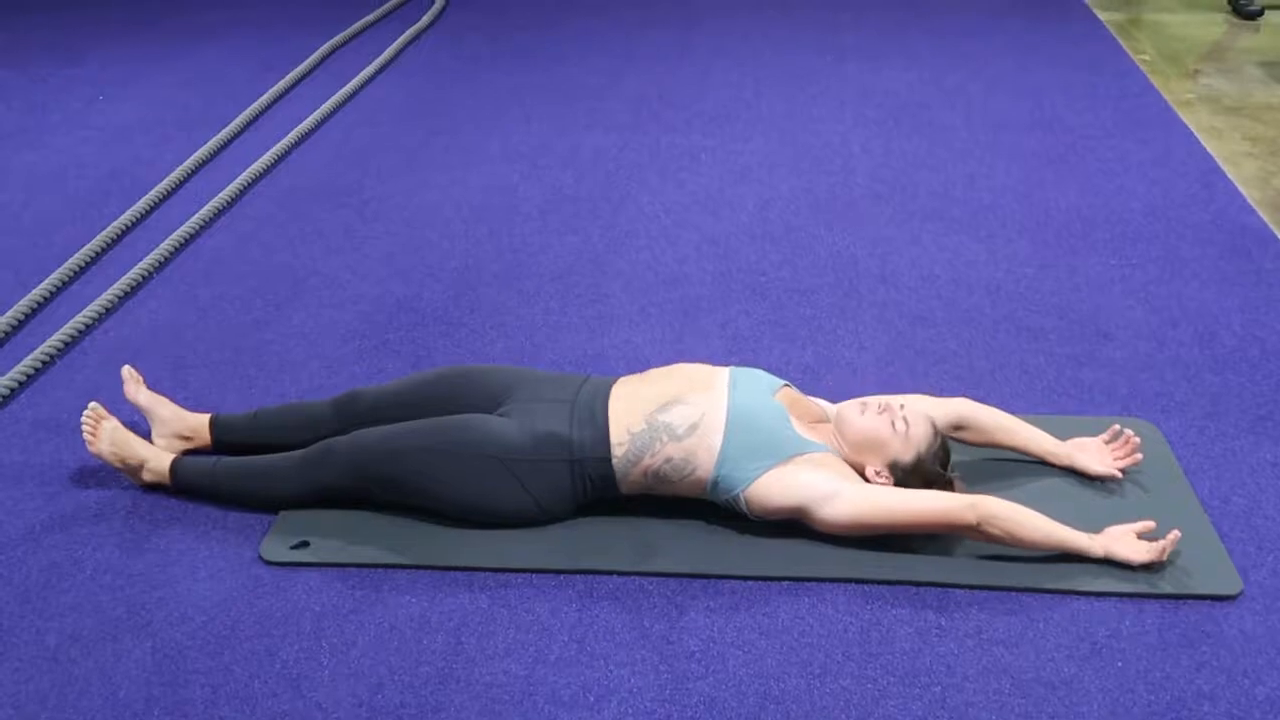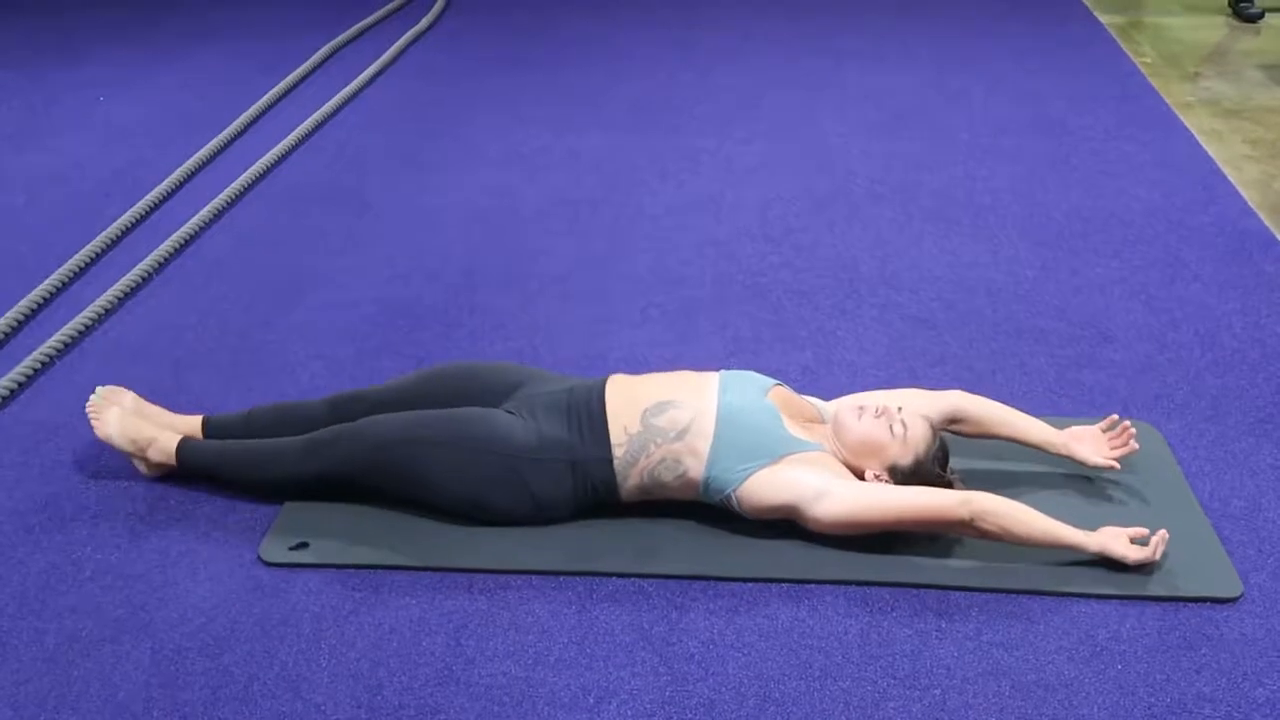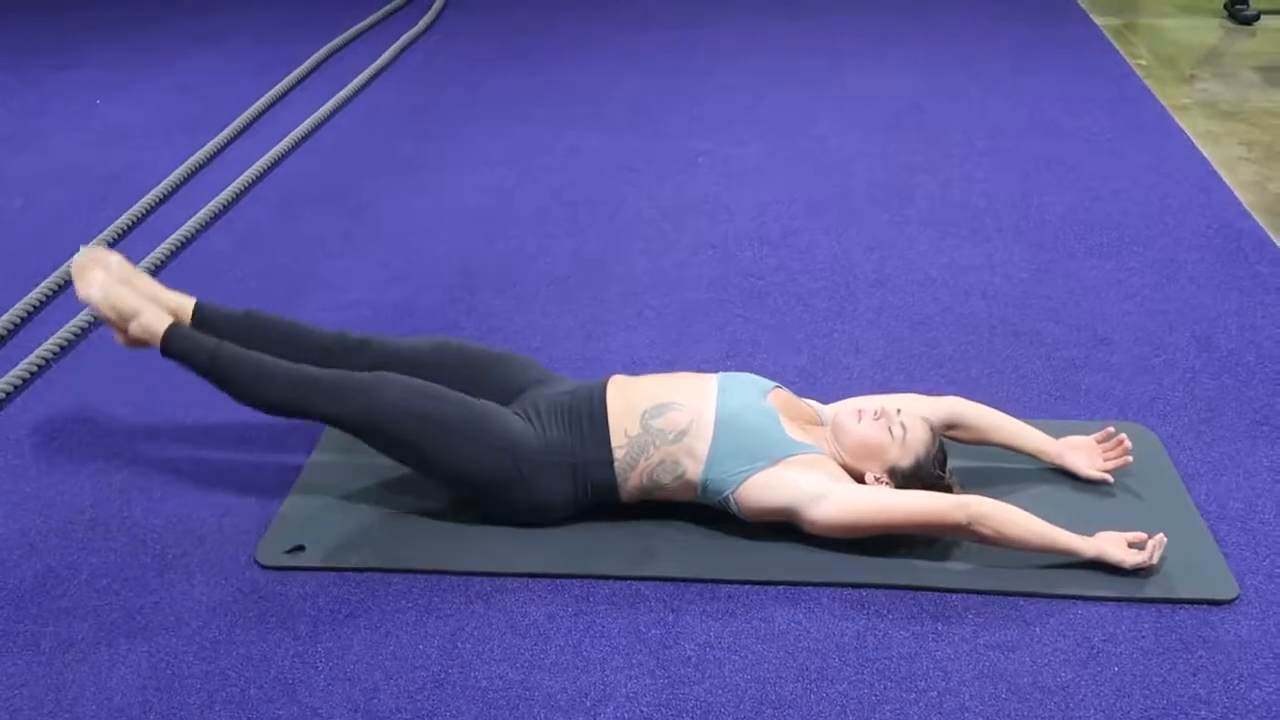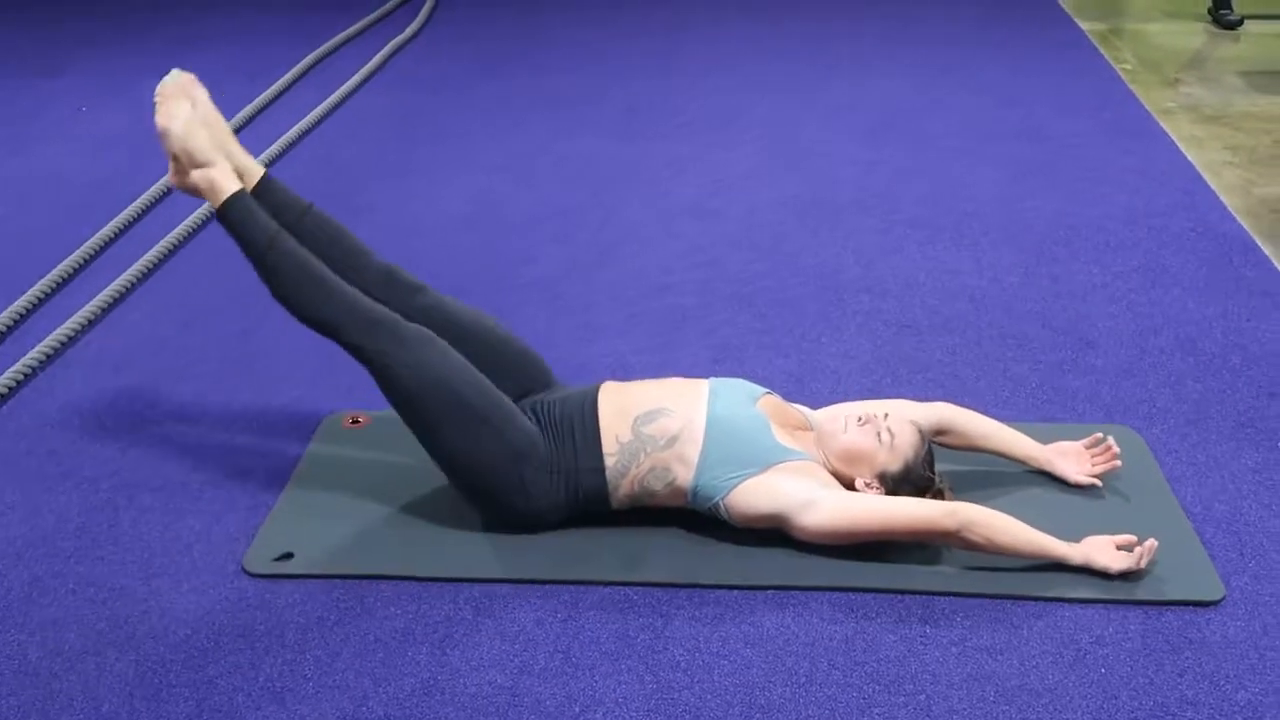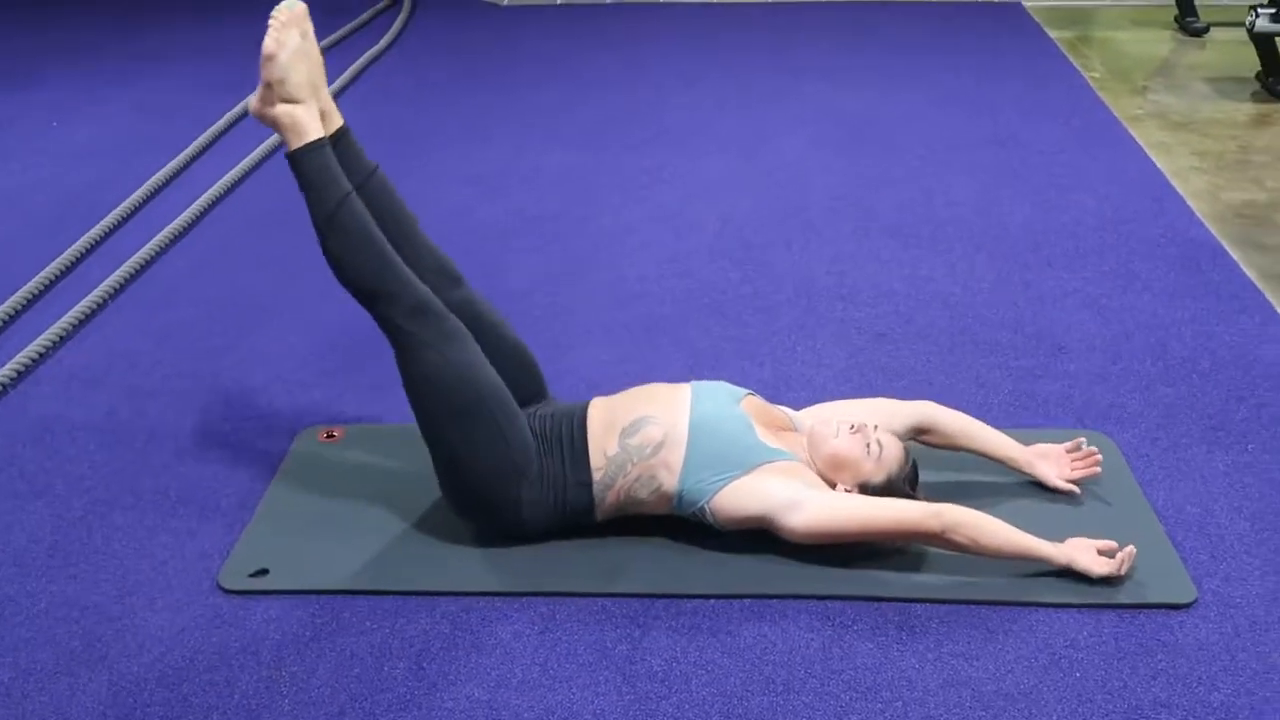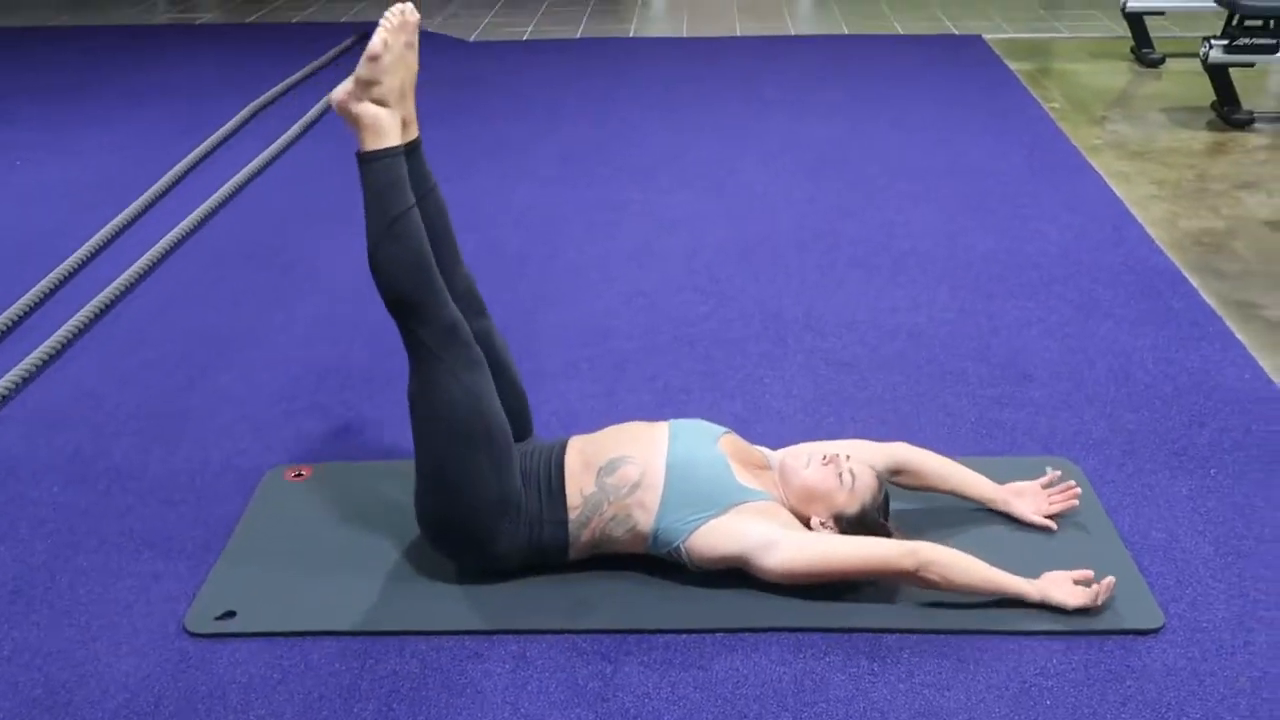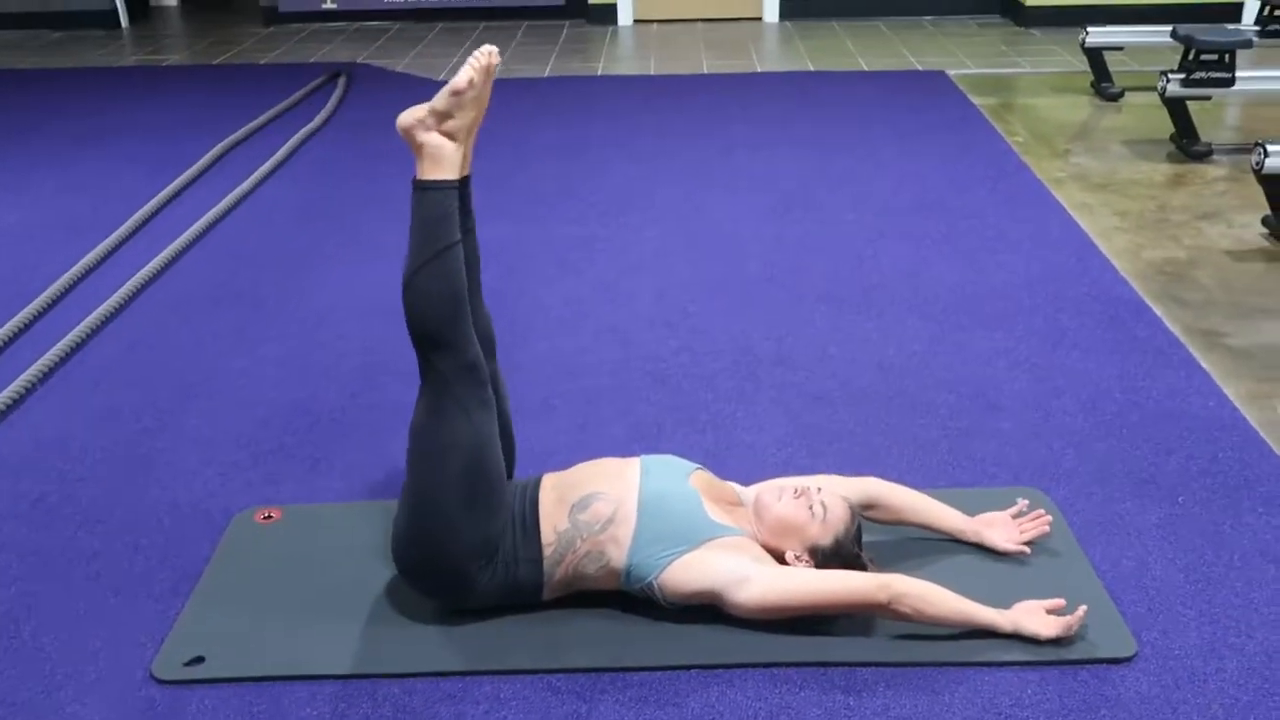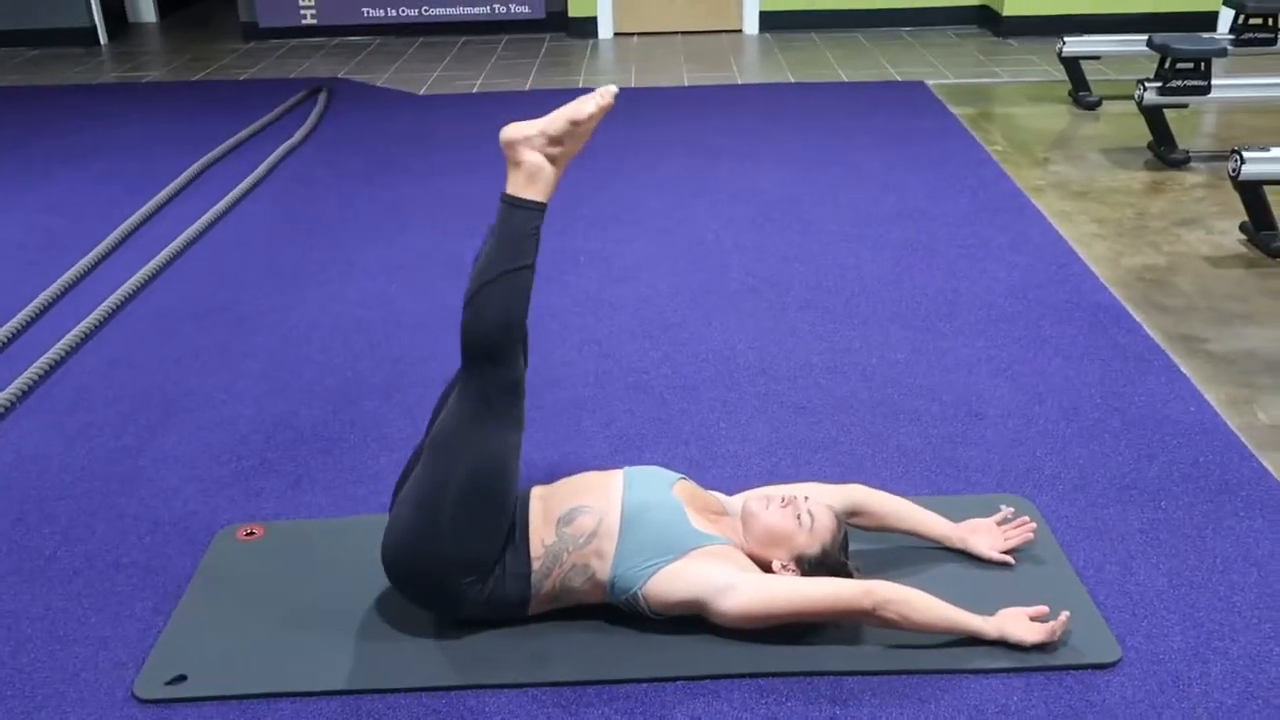
dt=0.5s
person 1, frame 1
left shoulder: (821, 489)
right shoulder: (822, 414)
left elbow: (971, 513)
right elbow: (959, 408)
left wrist: (1101, 546)
right wrist: (1065, 449)
left hip: (549, 466)
right hip: (568, 396)
left knee: (340, 468)
right knee: (362, 408)
left ankle: (161, 469)
right ankle: (194, 427)
person 1, frame 2
left shoulder: (820, 489)
right shoulder: (816, 413)
left elbow: (966, 509)
right elbow: (956, 398)
left wrist: (1097, 542)
right wrist: (1067, 442)
left hip: (549, 465)
right hip: (565, 396)
left knee: (341, 453)
right knee: (359, 408)
left ankle: (171, 452)
right ankle: (189, 424)
person 1, frame 3
left shoulder: (821, 494)
right shoulder: (824, 417)
left elbow: (965, 514)
right elbow: (955, 407)
left wrist: (1090, 549)
right wrist: (1060, 448)
left hip: (547, 471)
right hip: (569, 399)
left knee: (342, 395)
right knee: (378, 353)
left ankle: (157, 327)
right ankle: (171, 306)
person 1, frame 4
left shoulder: (809, 499)
right shoulder: (813, 425)
left elbow: (952, 521)
right elbow: (945, 411)
left wrist: (1077, 554)
right wrist: (1048, 458)
left hip: (534, 473)
right hip: (565, 405)
left knee: (379, 328)
right knee: (404, 300)
left ankle: (223, 186)
right ankle: (239, 174)
person 1, frame 5
left shoulder: (793, 500)
right shoulder: (794, 428)
left elbow: (939, 522)
right elbow: (922, 412)
left wrist: (1060, 555)
right wrist: (1026, 458)
left hip: (519, 490)
right hip: (544, 429)
left knee: (412, 308)
right knee: (434, 285)
left ankle: (302, 123)
person 1, frame 6
left shoulder: (767, 538)
right shoulder: (766, 467)
left elbow: (911, 560)
right elbow: (901, 451)
left wrist: (1034, 589)
right wrist: (1001, 496)
left hip: (493, 521)
right hip: (530, 468)
left knee: (436, 324)
left ankle: (380, 125)
person 1, frame 7
left shoulder: (741, 574)
right shoulder: (742, 504)
left elbow: (885, 592)
right elbow: (869, 488)
left wrist: (1007, 620)
right wrist: (972, 527)
left hip: (465, 559)
right hip: (500, 514)
left knee: (454, 358)
left ankle: (440, 153)
person 1, frame 8
left shoulder: (725, 583)
right shoulder: (725, 513)
left elbow: (868, 600)
right elbow: (855, 495)
left wrist: (991, 627)
right wrist: (955, 533)
left hip: (452, 566)
right hip: (481, 527)
left knee: (492, 368)
